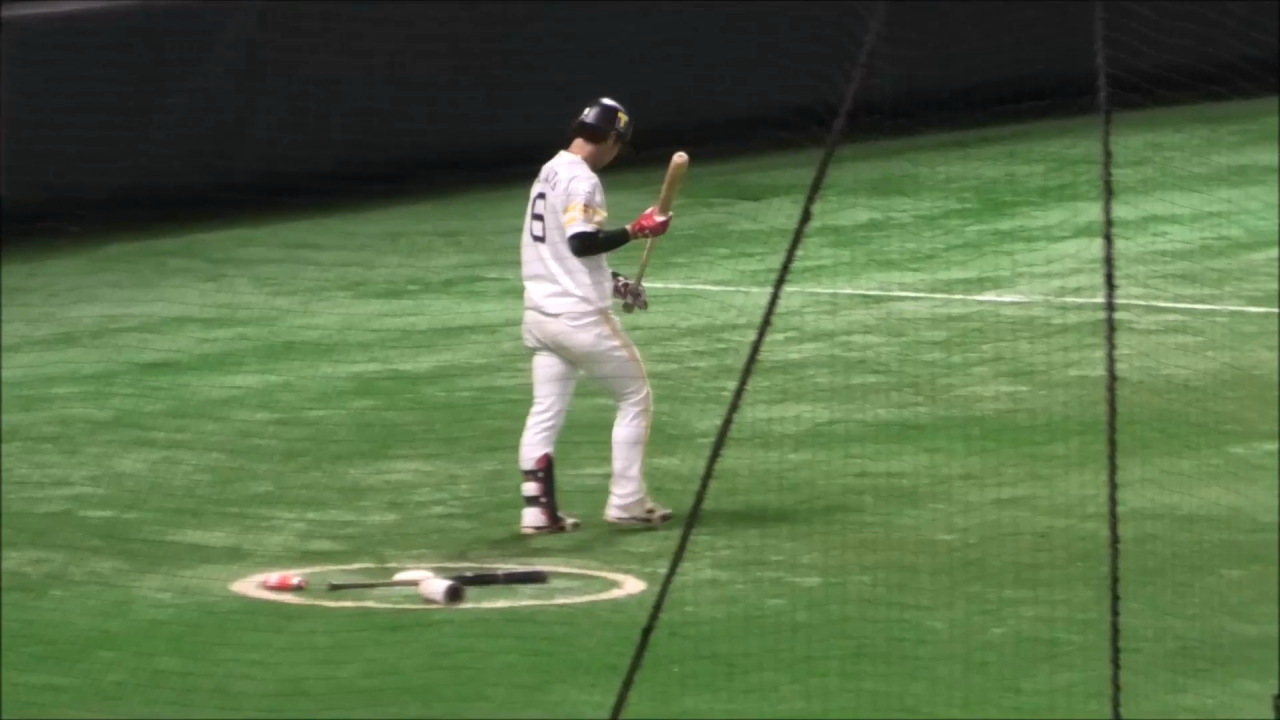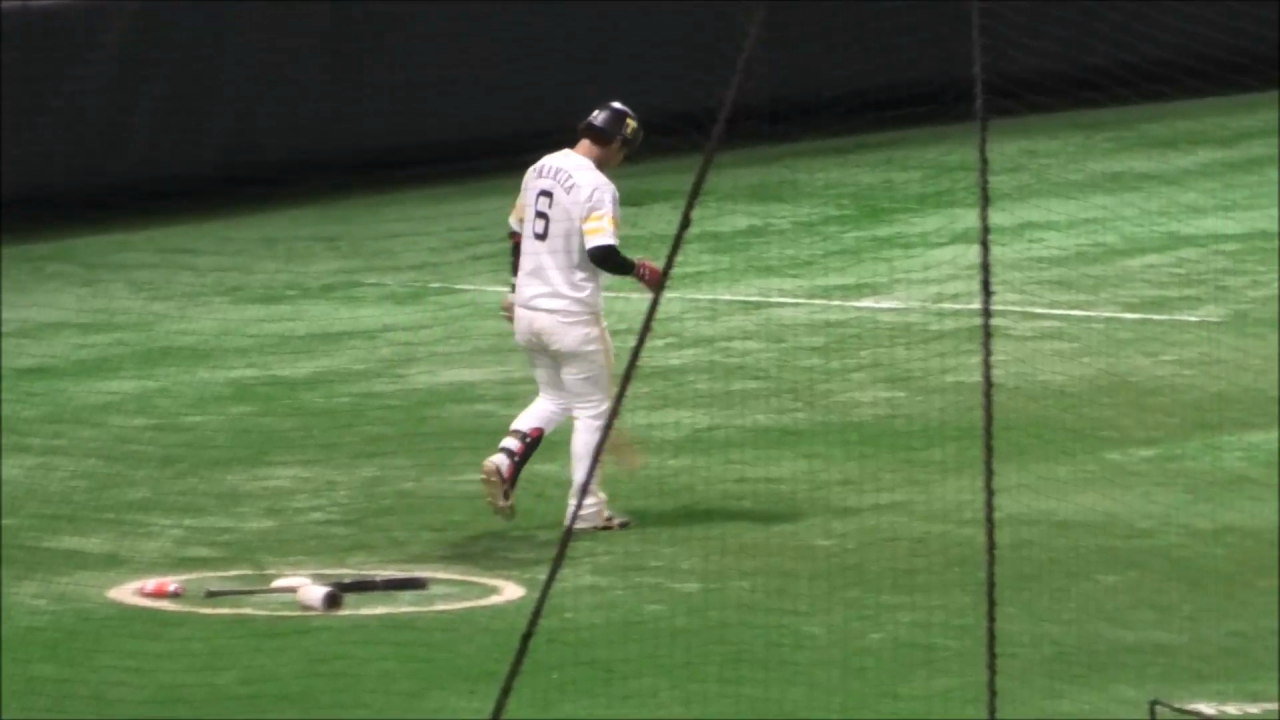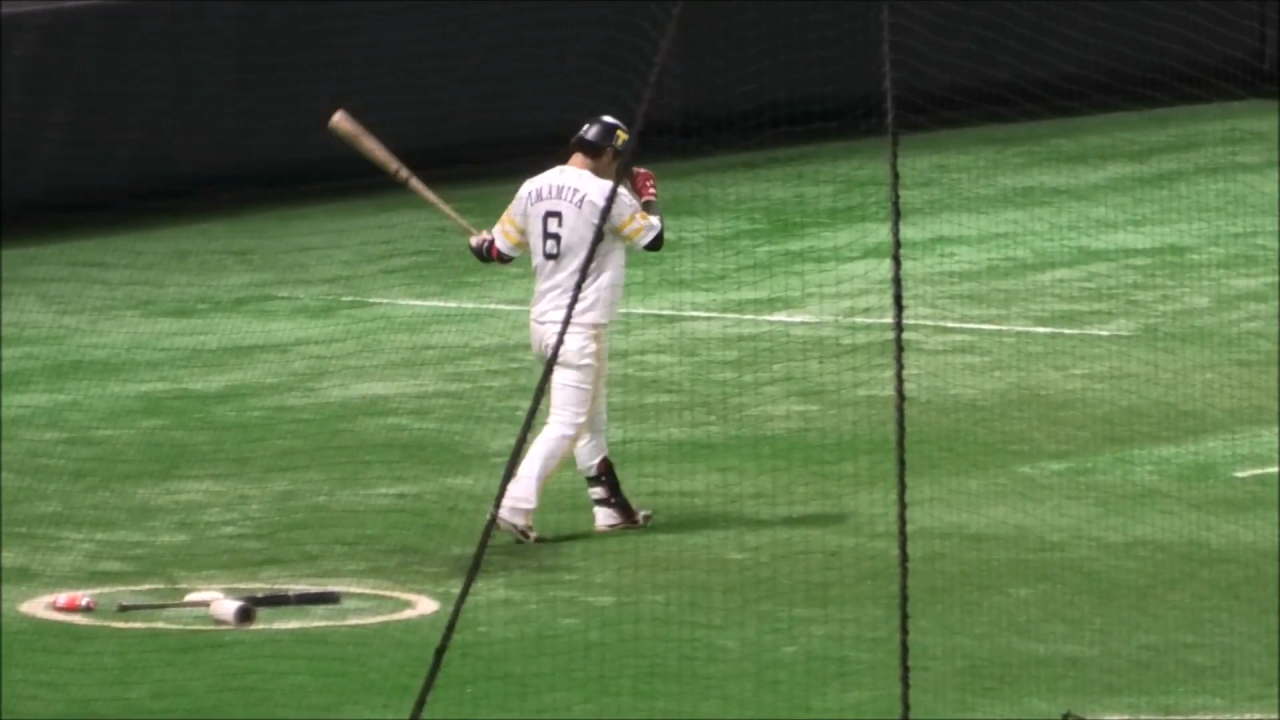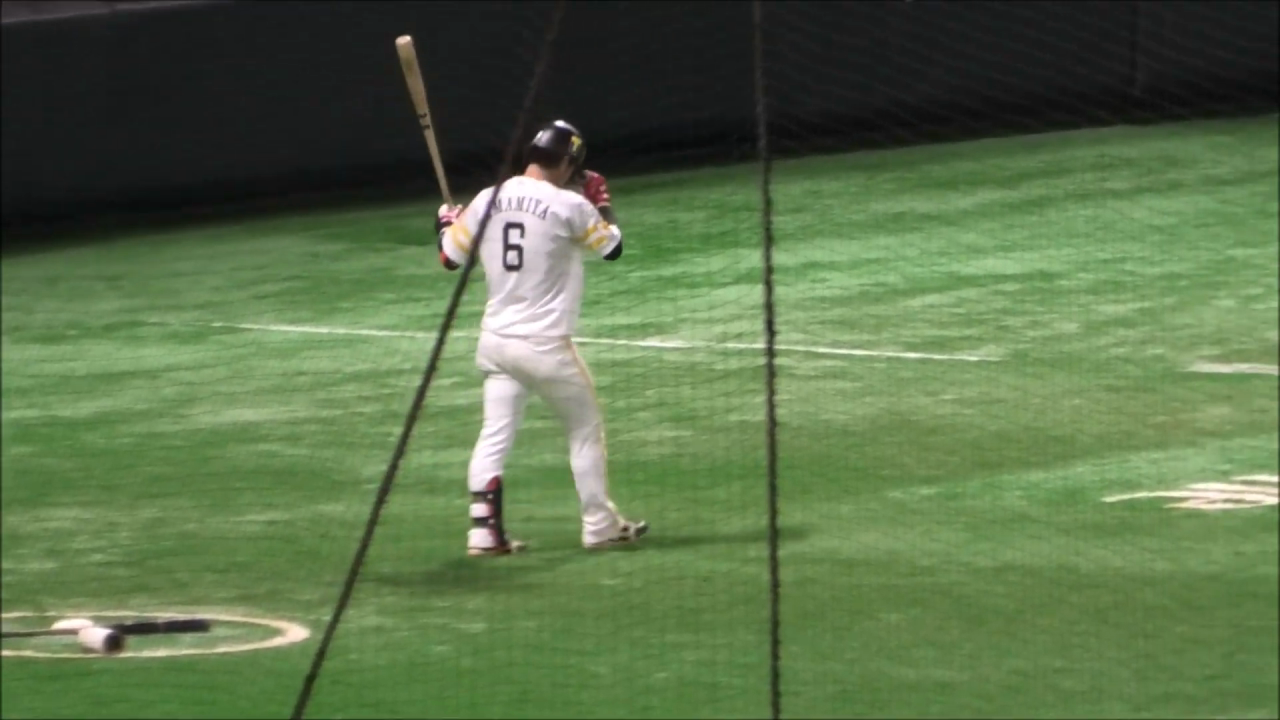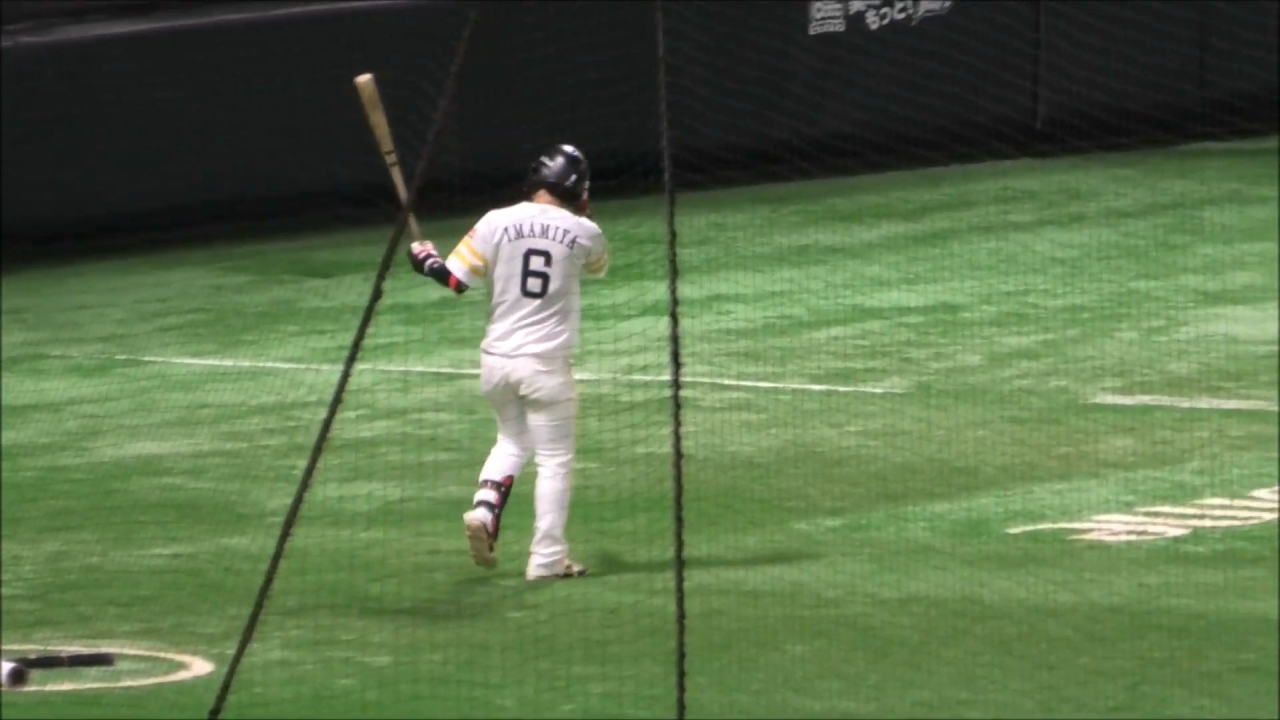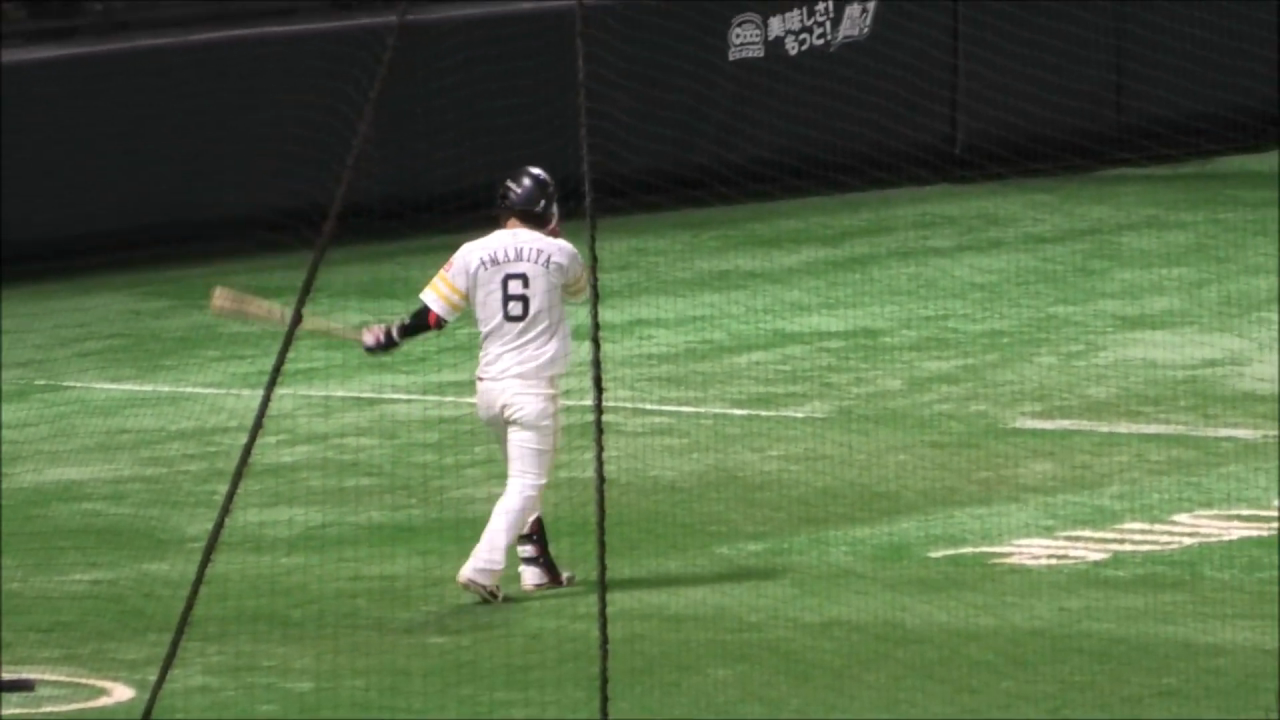
dt=0.4s
person 1, frame 1
left shoulder: (550, 171)
right shoulder: (582, 179)
right elbow: (582, 242)
left wrist: (613, 282)
right wrist: (635, 229)
left hip: (540, 314)
right hip: (581, 317)
left knee: (545, 412)
right knee: (634, 399)
right ankle: (627, 502)
person 1, frame 2
left shoulder: (540, 168)
right shoulder: (597, 187)
left elbow: (517, 234)
right elbow: (602, 254)
left wrist: (517, 287)
right wrist: (641, 270)
left hip: (528, 309)
right hip: (571, 316)
left knee: (553, 400)
right knee: (592, 411)
left ankle: (504, 461)
right ankle: (587, 510)
person 1, frame 3
left shoulder: (532, 189)
right shoulder: (607, 194)
left elbow: (499, 251)
right elbow: (653, 240)
left wrist: (479, 246)
right wrist: (648, 196)
left hip: (544, 323)
right hip: (580, 329)
left knee: (590, 417)
right knee: (566, 424)
left ankle: (612, 507)
right ankle: (516, 506)
person 1, frame 4
left shoulder: (487, 200)
right shoulder: (570, 205)
left elbow: (450, 257)
right elbow: (613, 249)
left wrist: (445, 223)
right wrist: (601, 200)
left hip: (496, 339)
right hip: (544, 343)
left knee: (495, 435)
right knee: (585, 429)
left ankle: (485, 528)
right ankle: (599, 525)
person 1, frame 5
left shoulder: (496, 222)
right shoulder: (584, 232)
left elbow: (455, 280)
right elbow: (598, 267)
left wrist: (424, 260)
right wrist: (582, 211)
left hip: (497, 360)
right hip: (546, 364)
left knee: (511, 443)
right knee: (555, 461)
left ankle: (484, 511)
right ankle: (548, 558)
person 1, frame 6
left shoulder: (472, 254)
right shoulder: (561, 253)
left elbow: (433, 315)
right elbow: (580, 292)
left wrist: (390, 334)
left hip: (489, 386)
right hip: (533, 386)
left knee: (523, 478)
right knee: (526, 484)
left ankle: (538, 566)
right ankle: (481, 568)
